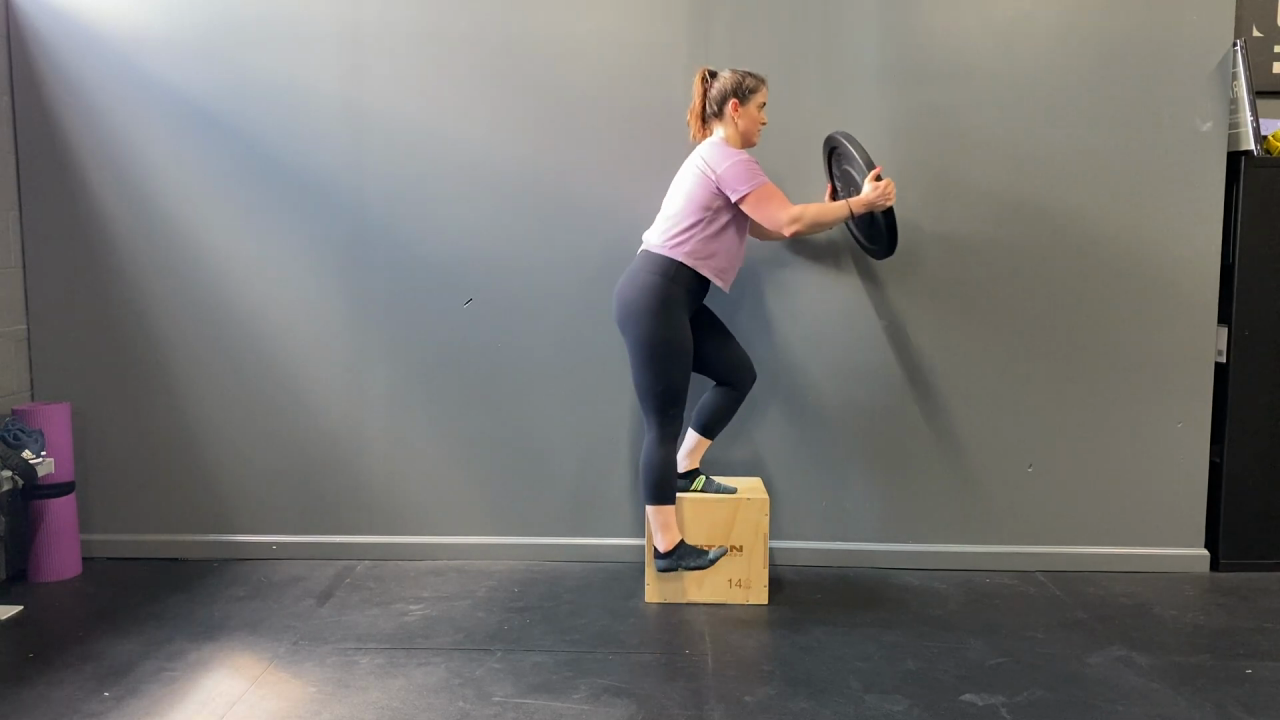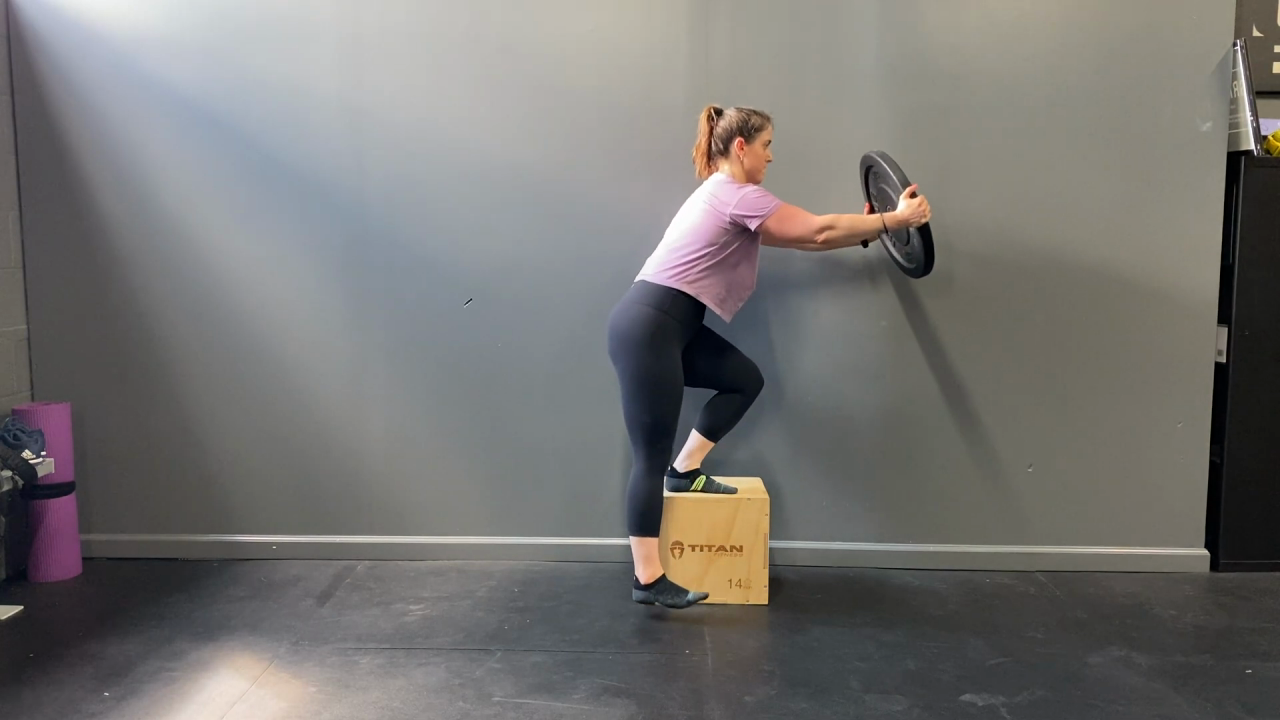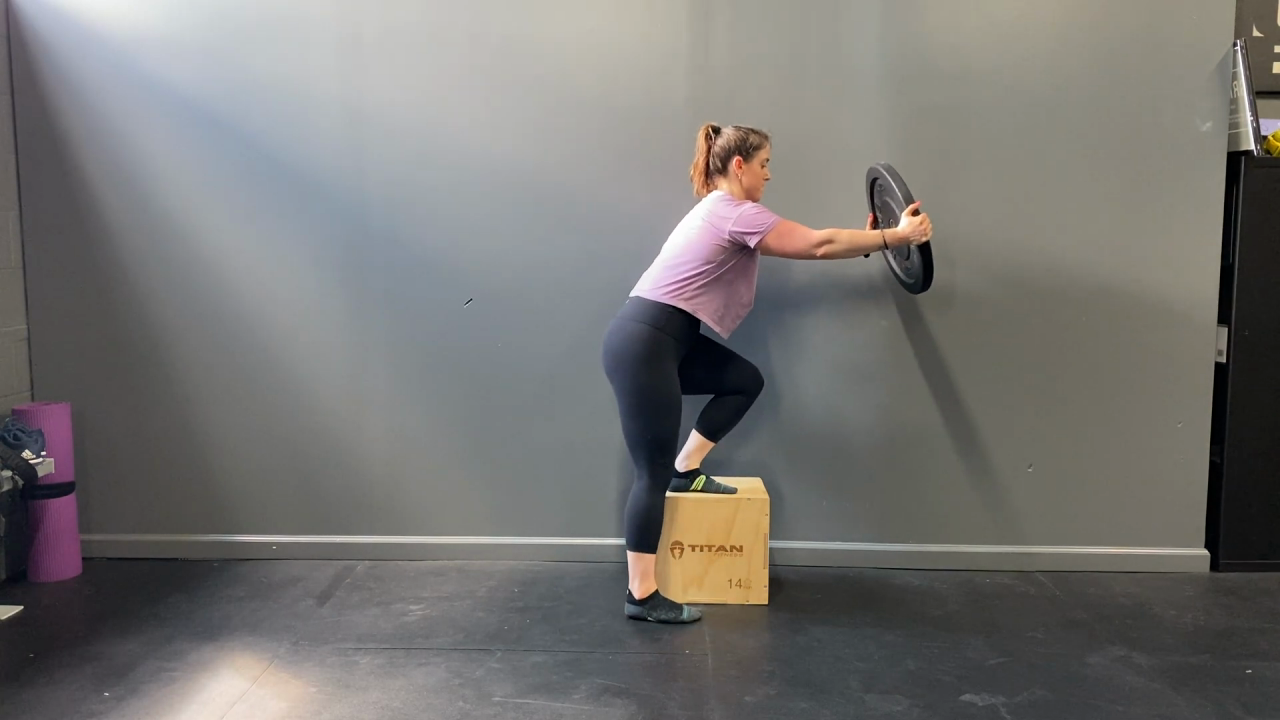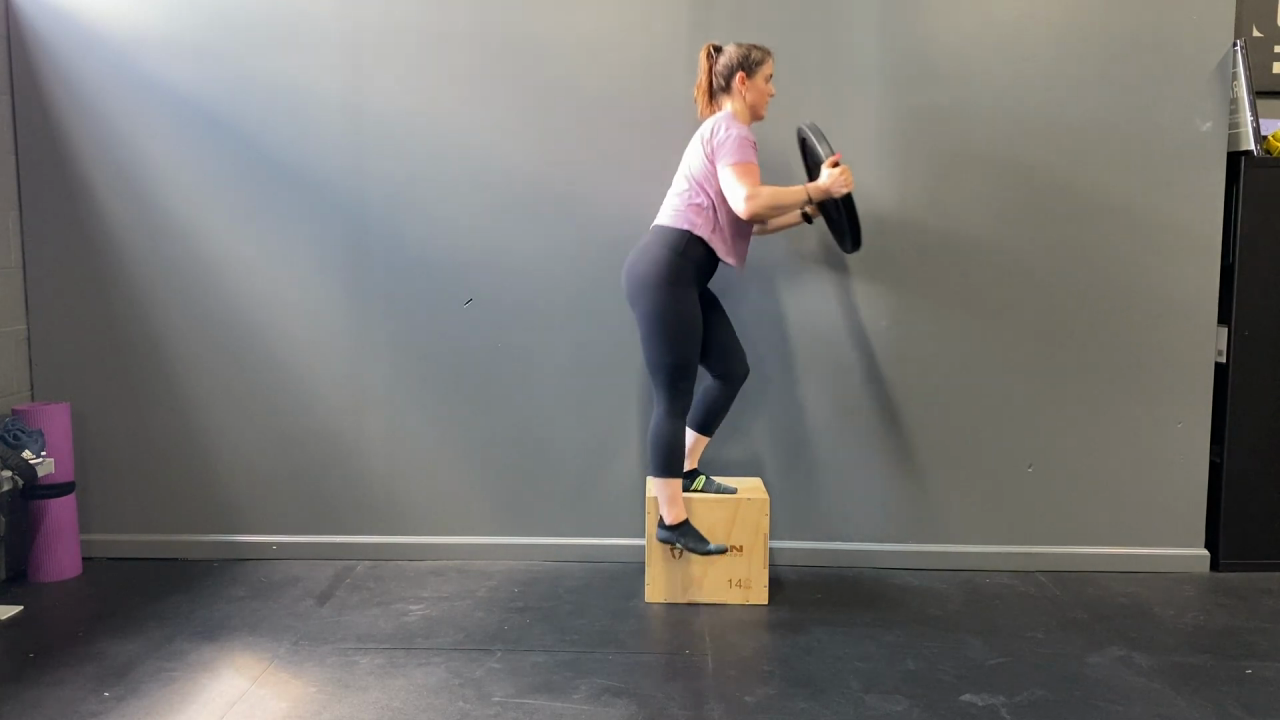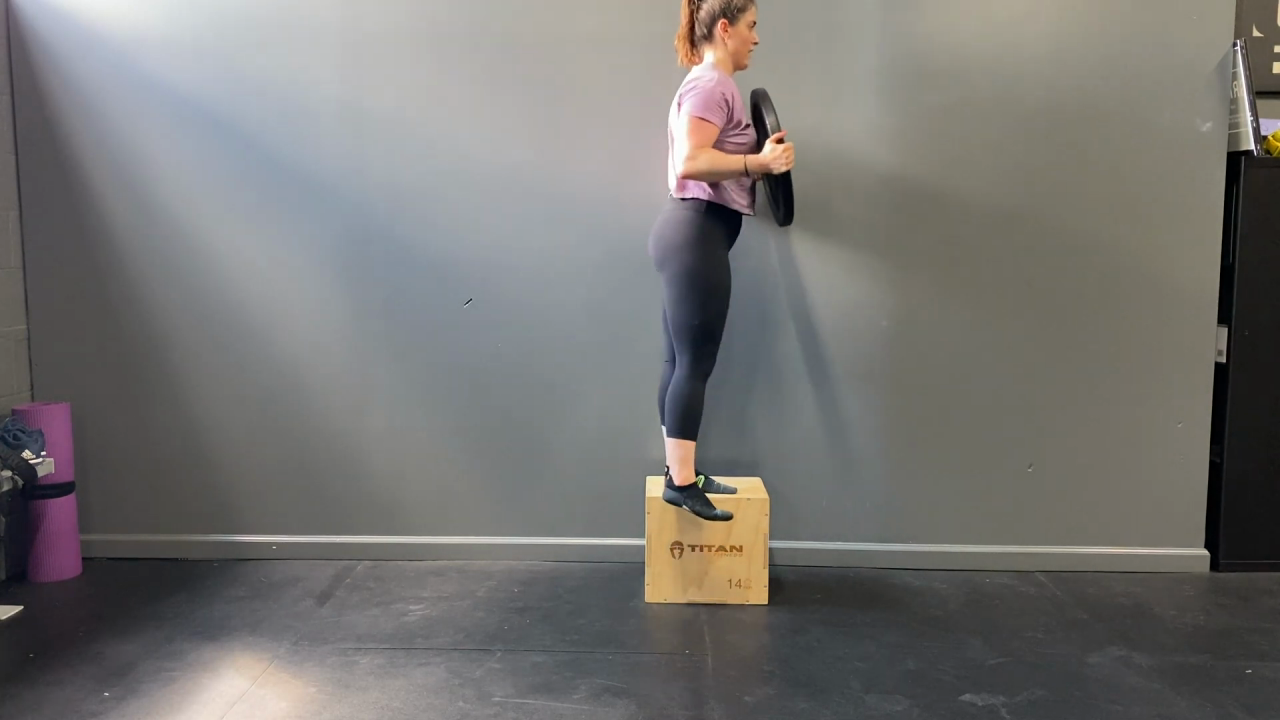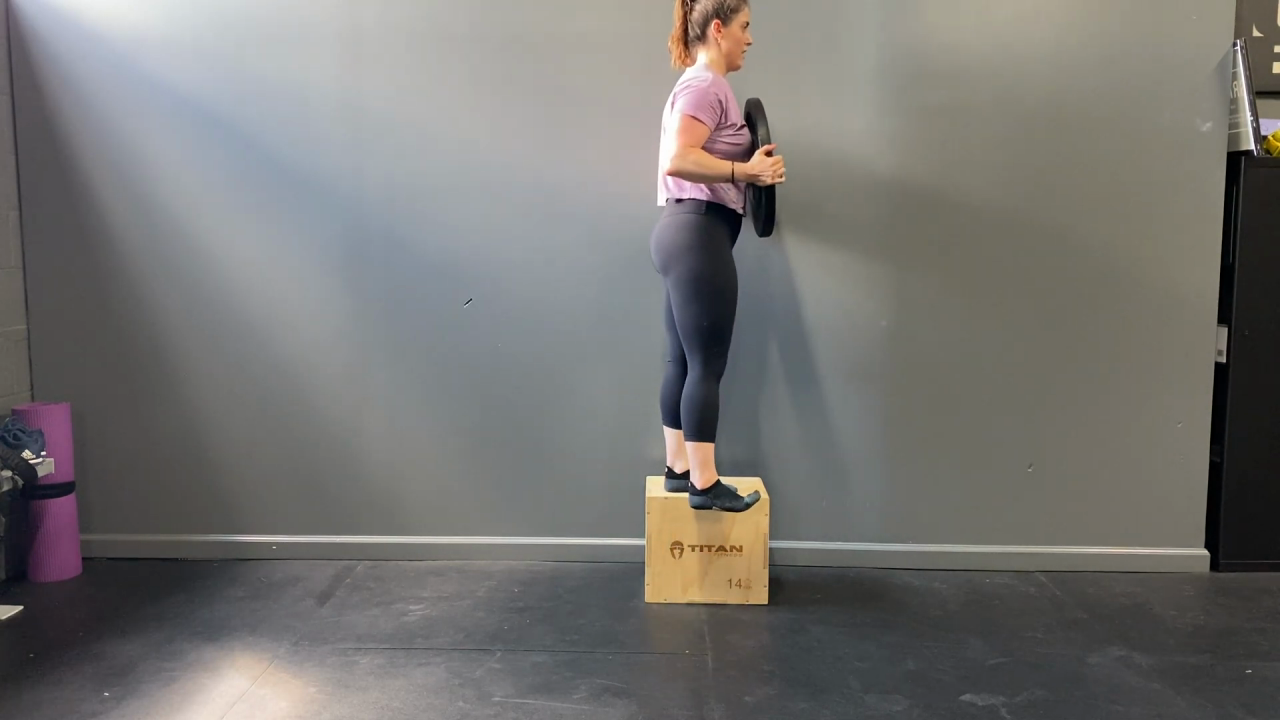
dt=0.5s
person 1, frame 1
left shoulder: (716, 157)
right shoulder: (728, 161)
left elbow: (767, 226)
right elbow: (788, 222)
left wrist: (830, 209)
right wrist: (860, 204)
left hip: (668, 296)
right hip: (653, 297)
left knee: (738, 374)
right knee: (664, 426)
left ankle: (684, 471)
right ankle: (667, 547)
person 1, frame 2
left shoulder: (722, 195)
right shoulder: (738, 196)
left elbow: (799, 239)
right elbow: (817, 230)
left wrist: (863, 233)
right wrist: (895, 220)
left hip: (663, 323)
right hip: (647, 328)
left knee: (745, 379)
right knee: (651, 457)
left ankle: (685, 470)
right ankle: (649, 579)
person 1, frame 3
left shoulder: (722, 212)
right shoulder: (736, 214)
left elbow: (805, 245)
right elbow: (818, 245)
left wrist: (866, 238)
right wrist: (894, 237)
left hip: (659, 338)
right hip: (642, 345)
left knee: (746, 380)
right knee: (653, 472)
left ankle: (686, 469)
right ankle: (642, 595)
person 1, frame 4
left shoulder: (722, 131)
right shoulder: (730, 133)
left elbow: (756, 220)
right elbow: (751, 204)
left wrist: (808, 210)
right wrist: (818, 189)
left hip: (677, 274)
right hip: (664, 273)
left knee: (732, 368)
right knee: (675, 399)
left ankle: (686, 471)
right ankle: (672, 520)
person 1, frame 5
left shoulder: (713, 85)
right shoulder: (710, 85)
right elbow: (689, 162)
left wrist: (759, 165)
right wrist: (758, 163)
left hip: (693, 233)
right hip: (695, 235)
left knee: (684, 362)
right knee: (695, 365)
left ankle: (678, 471)
right ankle: (683, 484)
person 1, frame 6
left shoulder: (705, 87)
right shoulder: (704, 86)
right elbow: (678, 160)
left wrist: (752, 169)
right wrist: (748, 171)
left hip: (688, 234)
right hip: (697, 235)
left knee: (685, 362)
right knee: (706, 366)
left ankle: (679, 469)
right ankle: (705, 485)
